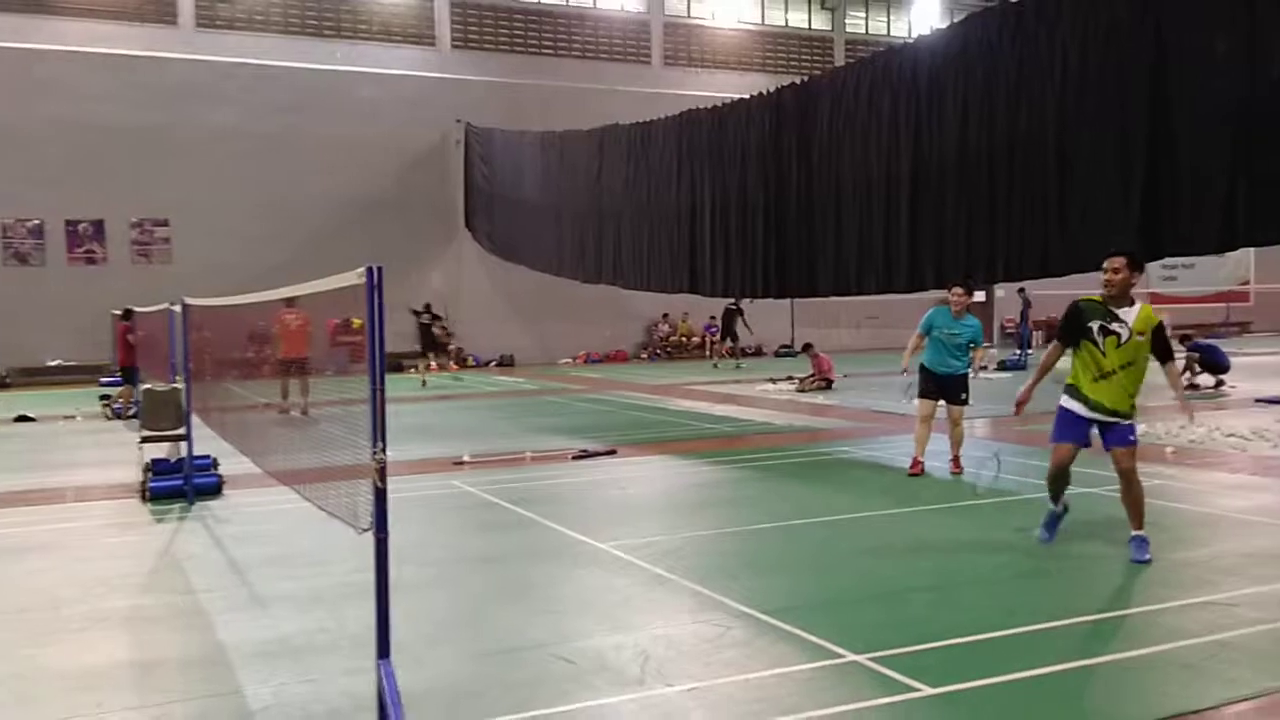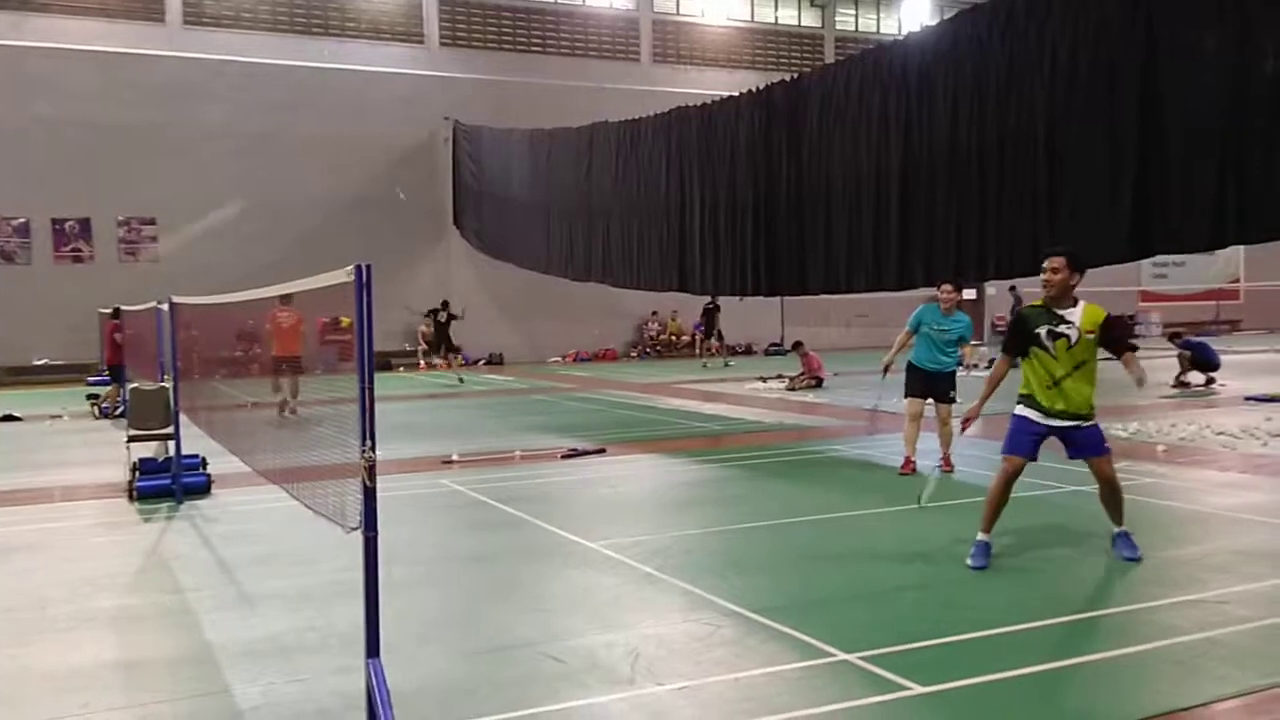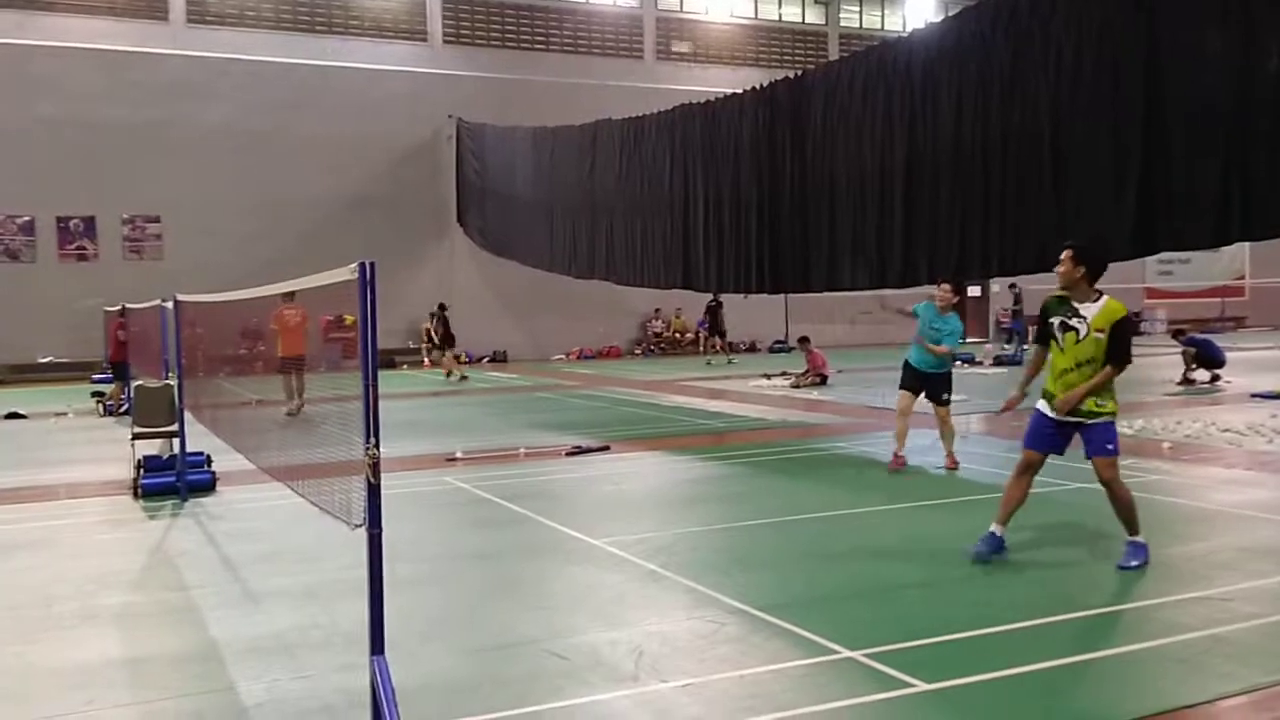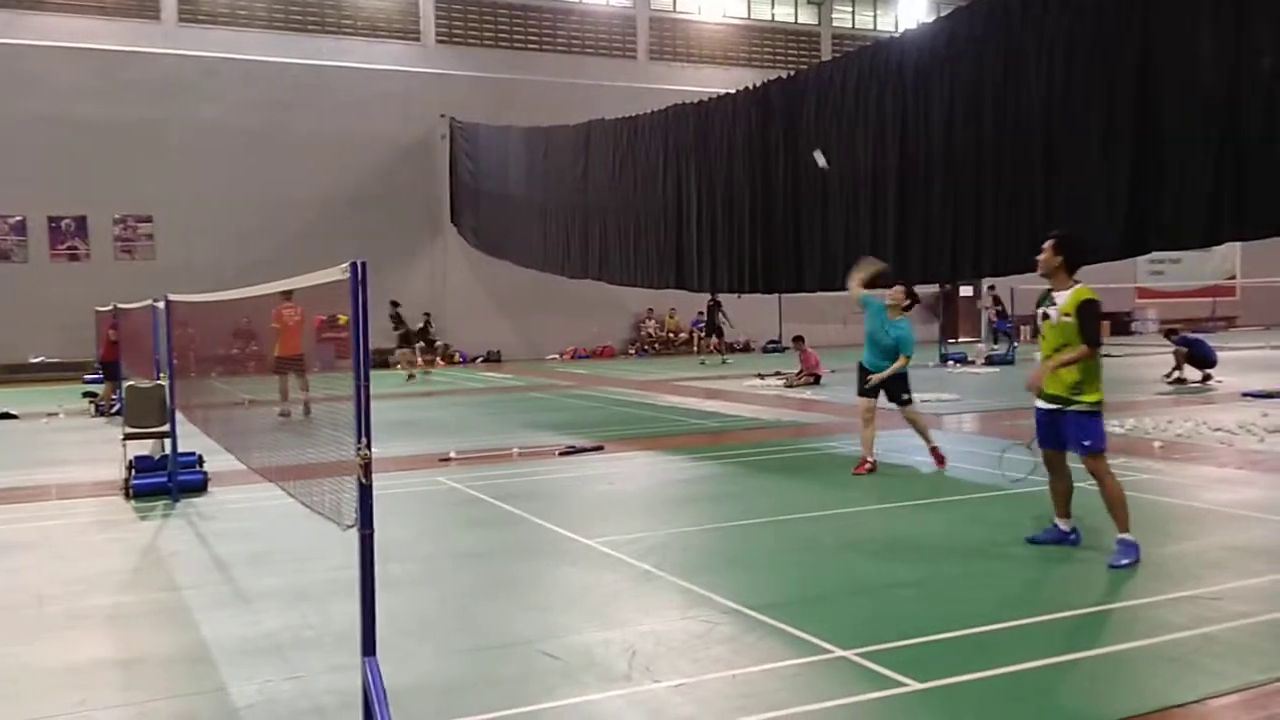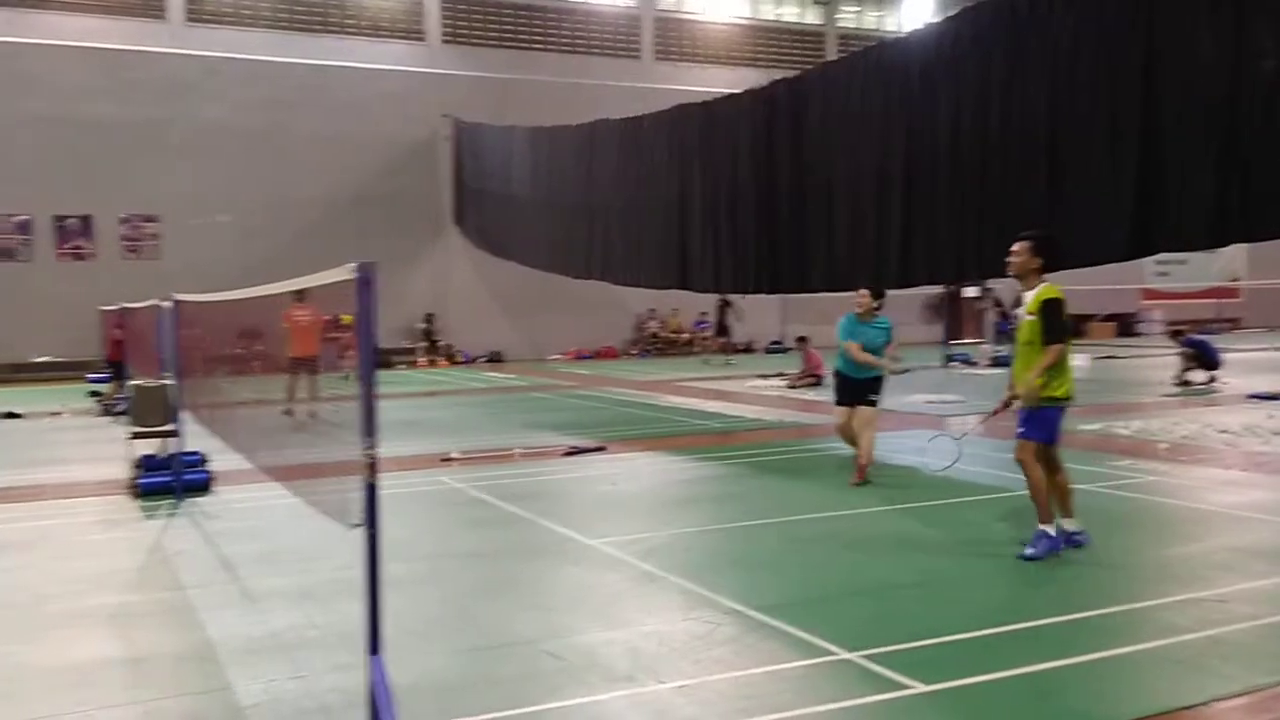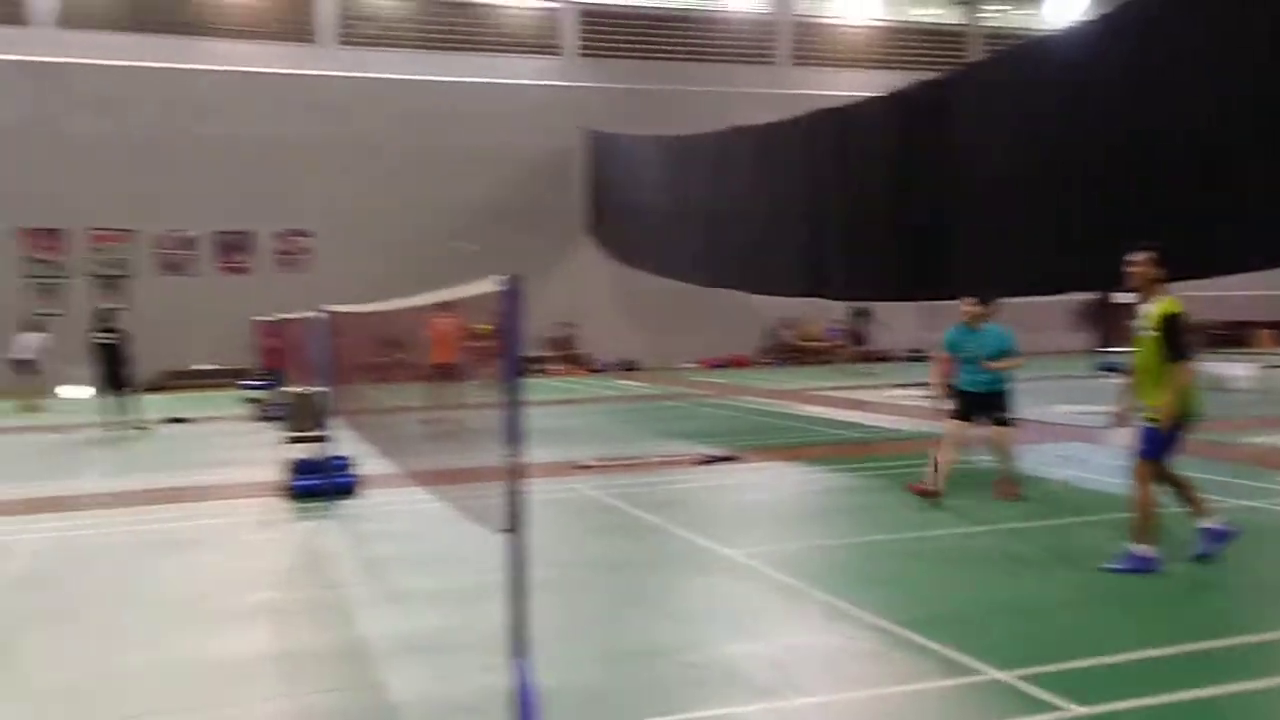
dt=0.4s
person 1, frame 1
left shoulder: (1149, 319)
right shoulder: (1083, 308)
left elbow: (1166, 360)
right elbow: (1058, 347)
left wrist: (1180, 395)
right wrist: (1030, 386)
left hip: (1120, 407)
right hip: (1078, 400)
left knee: (1126, 469)
right knee: (1059, 462)
left ankle: (1137, 536)
right ankle: (1056, 507)
person 1, frame 2
left shoulder: (1097, 316)
right shoulder: (1028, 316)
left elbow: (1124, 350)
right elbow: (1006, 360)
left wrist: (1136, 369)
right wrist: (980, 403)
left hip: (1078, 413)
right hip: (1032, 410)
left knee: (1107, 475)
right knee: (1007, 472)
left ankle: (1119, 532)
right ankle: (982, 540)
person 1, frame 3
left shoulder: (1115, 315)
right shoulder: (1052, 306)
left elbow: (1118, 365)
left wrist: (1078, 393)
right wrist: (1021, 389)
left hip: (1094, 410)
right hip: (1051, 405)
left knee: (1108, 477)
right knee: (1025, 467)
left ankle: (1136, 542)
right ankle: (996, 535)
person 1, frame 4
left shoulder: (1084, 300)
right shoulder: (1044, 299)
left elbow: (1090, 347)
left wrist: (1049, 367)
left hip: (1081, 400)
right hip: (1048, 398)
left knee: (1097, 468)
right knee: (1053, 463)
left ankle: (1126, 541)
right ankle: (1064, 527)
person 1, frame 5
left shoulder: (1049, 298)
right shoulder: (1025, 298)
left elbow: (1058, 345)
left wrist: (1033, 380)
right wrist: (1014, 388)
left hip: (1047, 394)
right hip: (1035, 394)
left knee: (1026, 456)
right knee: (1048, 459)
left ankle: (1048, 531)
right ankle: (1069, 528)
person 1, frame 6
left shoulder: (1170, 312)
right shoulder: (1145, 310)
left elbow: (1181, 362)
left wrist: (1169, 405)
right wrist: (1128, 398)
left hip: (1166, 410)
right hip: (1155, 408)
left knee: (1143, 475)
right knee: (1157, 472)
left ankle: (1141, 551)
right ankle: (1213, 525)
person 2, frame 1
left shoulder: (974, 325)
right shoulder: (935, 314)
left elbow: (978, 349)
right elbow: (918, 337)
left wrist: (976, 363)
right wrist: (907, 358)
left hip: (957, 376)
right hip: (930, 372)
left knee: (956, 419)
right knee: (924, 415)
left ankle: (955, 458)
right ankle: (918, 460)
person 2, frame 2
left shoulder: (964, 321)
right shoulder: (924, 311)
left elbow: (965, 345)
right elbow: (907, 333)
left wrist: (966, 358)
right wrist: (892, 354)
left hip: (945, 373)
right hip: (918, 368)
left knee: (945, 417)
right knee: (913, 414)
left ankle: (945, 457)
right ankle: (909, 459)
person 2, frame 3
left shoulder: (955, 325)
right shoulder: (926, 307)
left elbow: (944, 352)
right elbow: (911, 313)
left wrist: (927, 346)
right wrist: (898, 310)
left hip: (939, 373)
right hip: (913, 366)
left knee: (943, 416)
right knee: (902, 409)
left ankle: (950, 454)
right ankle: (899, 454)
person 2, frame 4
left shoulder: (904, 330)
right shoulder: (876, 306)
left elbow: (904, 360)
right elbow: (854, 287)
left wrist: (883, 375)
right wrist: (868, 269)
left hip: (896, 375)
right hip: (868, 368)
left knee: (910, 415)
right knee: (866, 413)
left ankle: (932, 447)
right ankle: (868, 458)
person 2, frame 5
left shoulder: (885, 324)
right shoulder: (846, 322)
right elbow: (856, 354)
left wrist: (889, 354)
right wrist: (882, 364)
left hip: (872, 378)
right hip: (846, 376)
left knee: (866, 423)
right knee: (841, 424)
left ankle: (863, 468)
right ankle: (862, 451)
person 2, frame 6
left shoulder: (999, 334)
right shoulder: (956, 333)
left elbow: (1015, 361)
right elbow: (944, 361)
left wrist: (998, 365)
right wrist: (940, 383)
left hip: (993, 393)
right hip: (965, 392)
left knee: (1001, 442)
right knee: (951, 438)
left ankle: (1008, 481)
right ankle: (935, 485)
